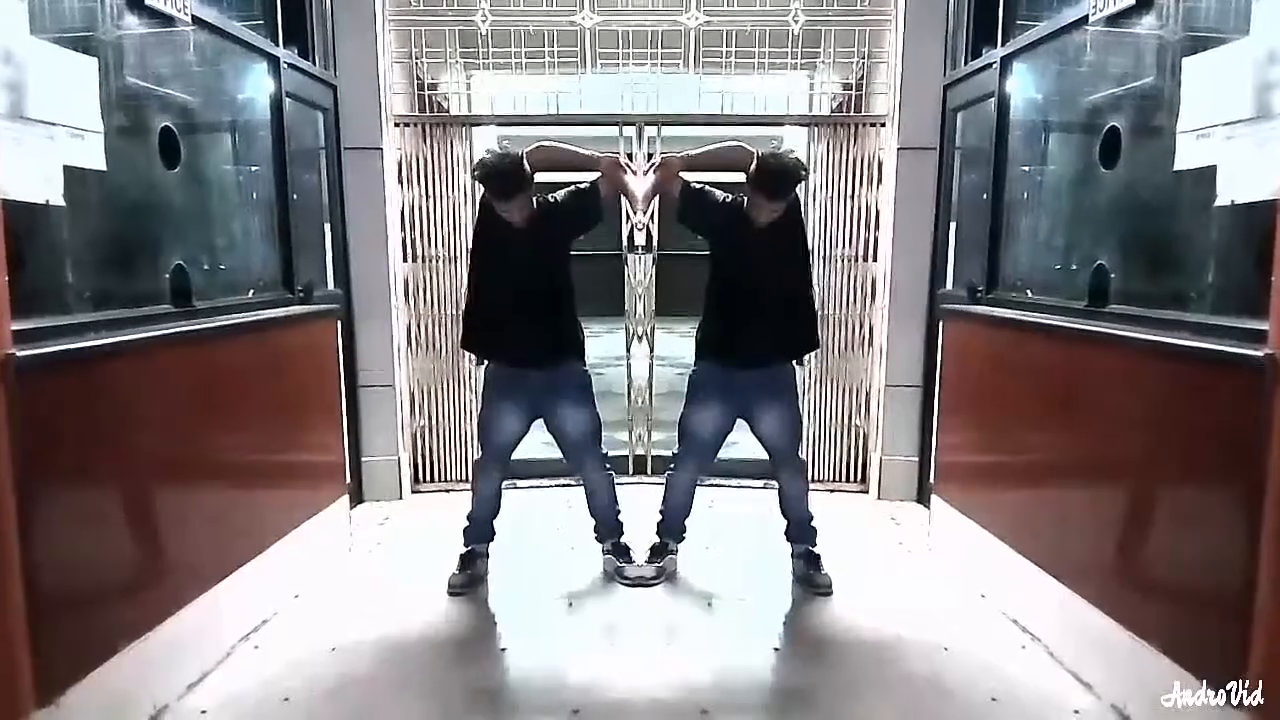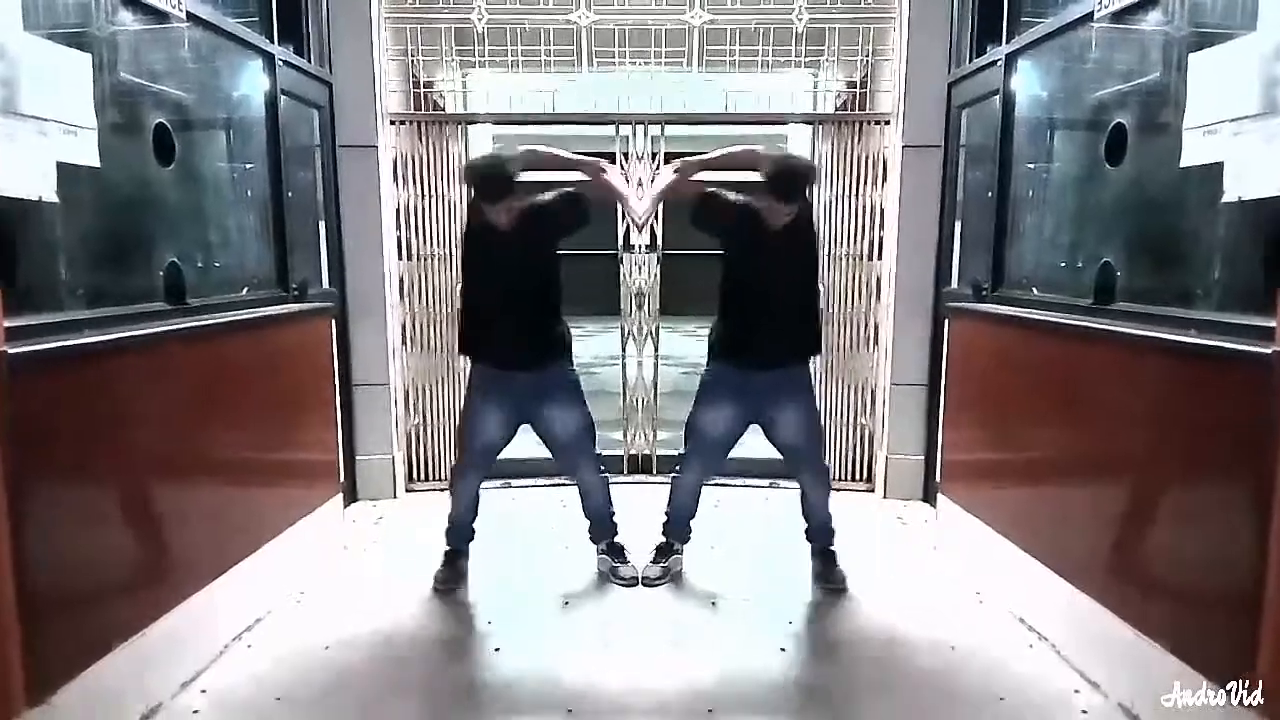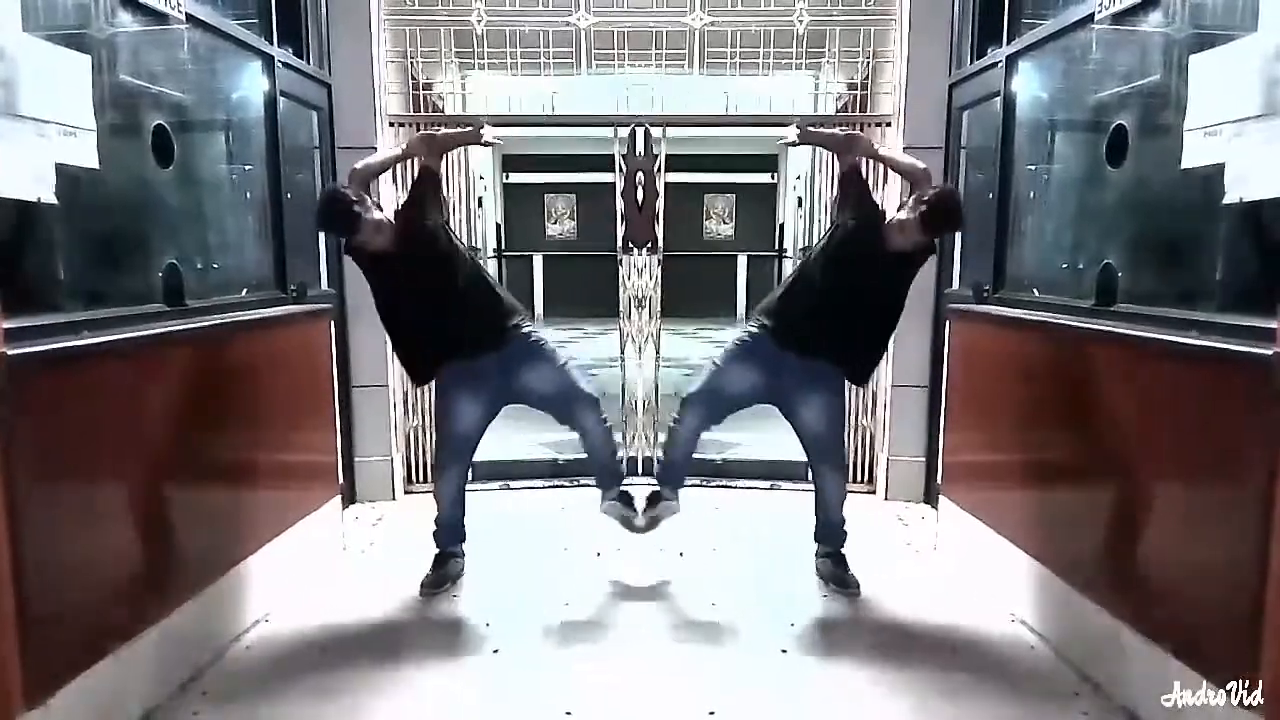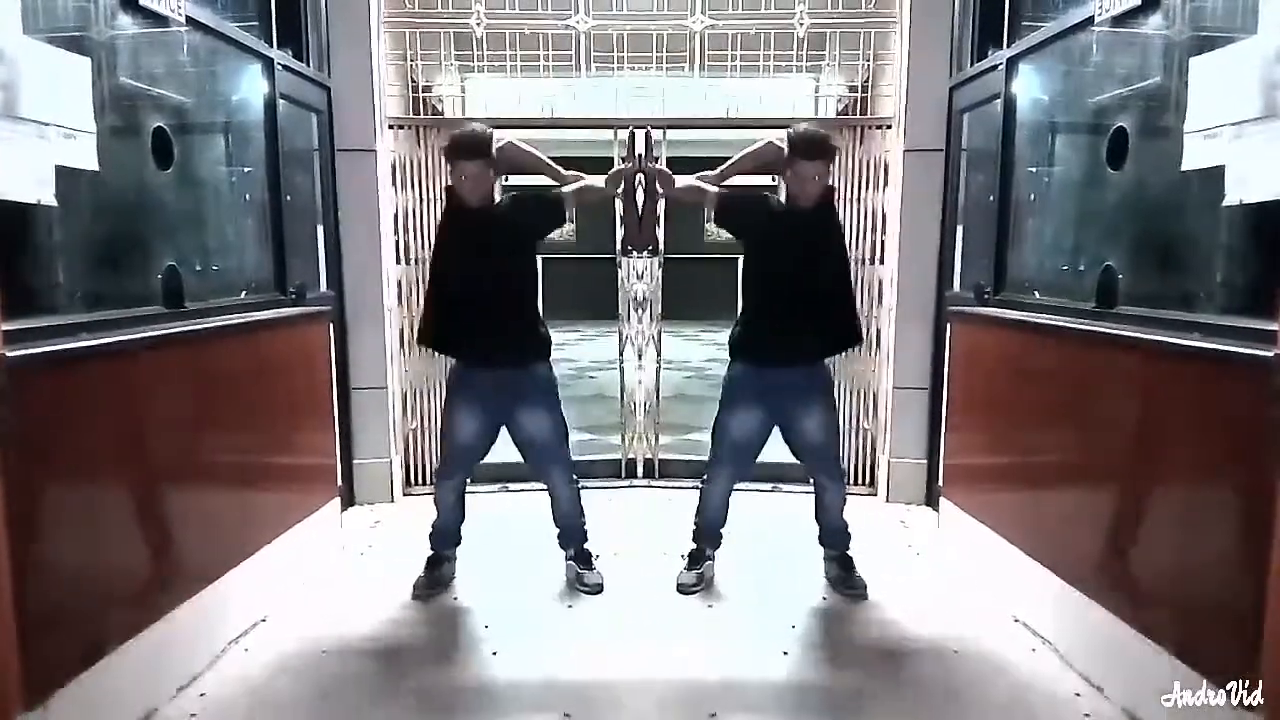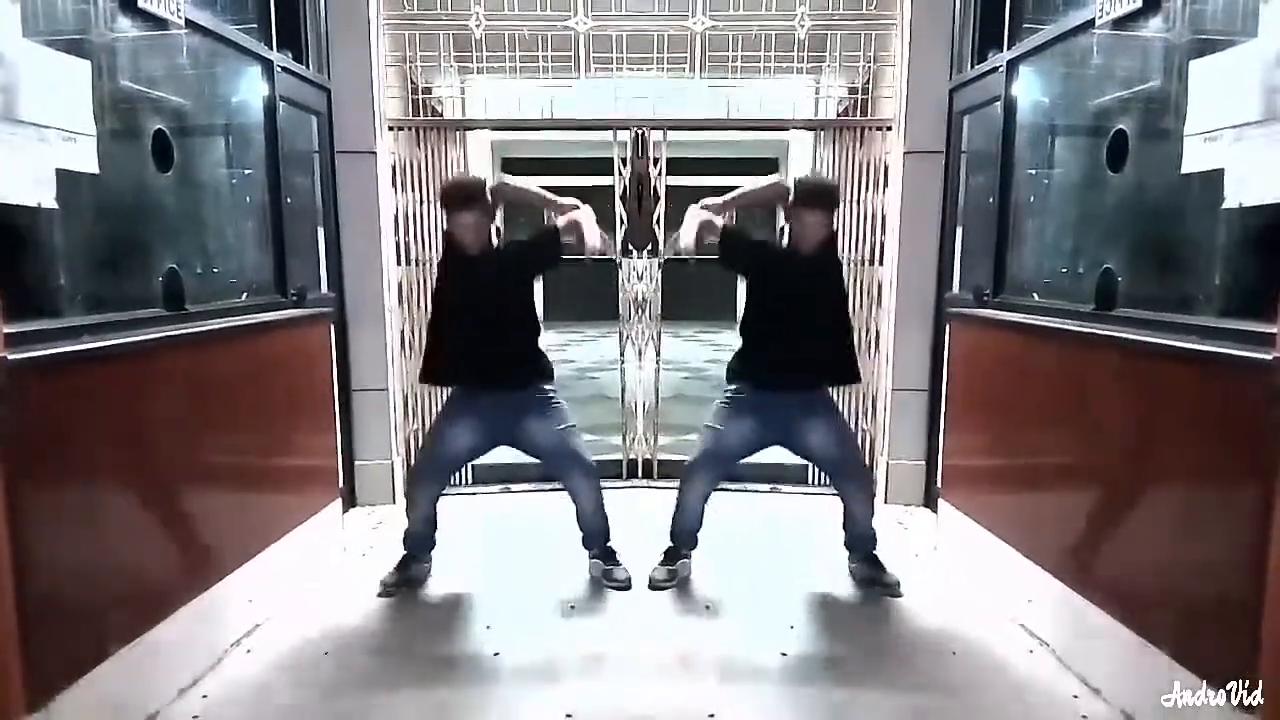
dt=0.7s
person 1, frame 1
left shoulder: (793, 214)
right shoulder: (722, 212)
left elbow: (745, 154)
right elbow: (667, 178)
left wrist: (683, 161)
right wrist: (671, 167)
left hip: (773, 371)
right hip: (715, 369)
left knee: (789, 465)
right knee: (687, 464)
left ankle: (804, 551)
right ankle: (667, 545)
person 1, frame 2
left shoulder: (803, 219)
right shoulder: (738, 215)
left elbow: (756, 158)
right elbow: (681, 178)
left wrist: (690, 165)
right wrist: (660, 189)
left hip: (787, 374)
right hip: (729, 370)
left knee: (811, 468)
right knee: (696, 465)
left ankle: (823, 551)
right ankle: (672, 546)
person 1, frame 3
left shoulder: (915, 255)
right shoulder: (861, 215)
left hip: (820, 368)
right hip: (766, 342)
left knee: (830, 465)
right knee: (695, 409)
left ankle: (829, 552)
right ankle: (666, 493)
person 1, frame 4
left shoulder: (824, 210)
right shoulder: (759, 213)
left elbow: (774, 148)
right elbow: (704, 191)
right wrist: (682, 185)
left hip: (807, 374)
right hip: (751, 370)
left knee: (828, 472)
right knee: (724, 470)
left ankle: (836, 555)
right ankle: (703, 551)
person 1, frame 5
left shoulder: (828, 257)
right shoulder: (762, 257)
right elbow: (704, 214)
left wrist: (730, 203)
right wrist: (690, 227)
left hip: (810, 402)
right hip: (751, 398)
left knee: (856, 477)
right knee: (701, 470)
left ankle: (863, 557)
right ankle: (680, 551)
person 2, frame 1
left shoulder: (556, 212)
right shoulder: (487, 214)
left elbow: (611, 181)
right elbow: (535, 153)
left wrist: (606, 165)
right wrist: (595, 161)
left hip: (563, 369)
right hip: (507, 372)
left knee: (592, 464)
right knee: (490, 466)
left ankle: (613, 545)
right ankle: (475, 552)
person 2, frame 2
left shoulder: (542, 215)
right shoulder: (476, 221)
left elbow: (599, 180)
right elbow: (525, 158)
left wrist: (601, 171)
right wrist: (589, 164)
left hip: (550, 371)
right hip: (493, 375)
left knee: (585, 465)
right knee: (470, 468)
left ankle: (607, 546)
right ankle: (456, 552)
person 2, frame 3
left shoulder: (418, 215)
right shoulder: (364, 255)
right elbow: (358, 175)
left hip: (513, 342)
right hip: (460, 367)
left knee: (584, 409)
right knee: (449, 466)
left ankle: (613, 494)
right ankle: (450, 552)
person 2, frame 4
left shoulder: (521, 213)
right shoulder: (454, 210)
left elbow: (577, 191)
right elbow: (505, 148)
left wrist: (601, 185)
right wrist: (568, 177)
left hip: (528, 372)
right hip: (472, 374)
left knee: (557, 471)
right knee: (451, 472)
left ankle: (576, 551)
right ankle: (443, 555)
person 2, frame 5
left shoulder: (516, 258)
right shoulder: (451, 257)
left elbow: (576, 214)
left wrist: (589, 227)
right wrist: (541, 201)
left hip: (530, 397)
right hip: (470, 402)
left knee: (580, 470)
right knee: (423, 477)
left ankle: (600, 552)
right ankle: (416, 557)
